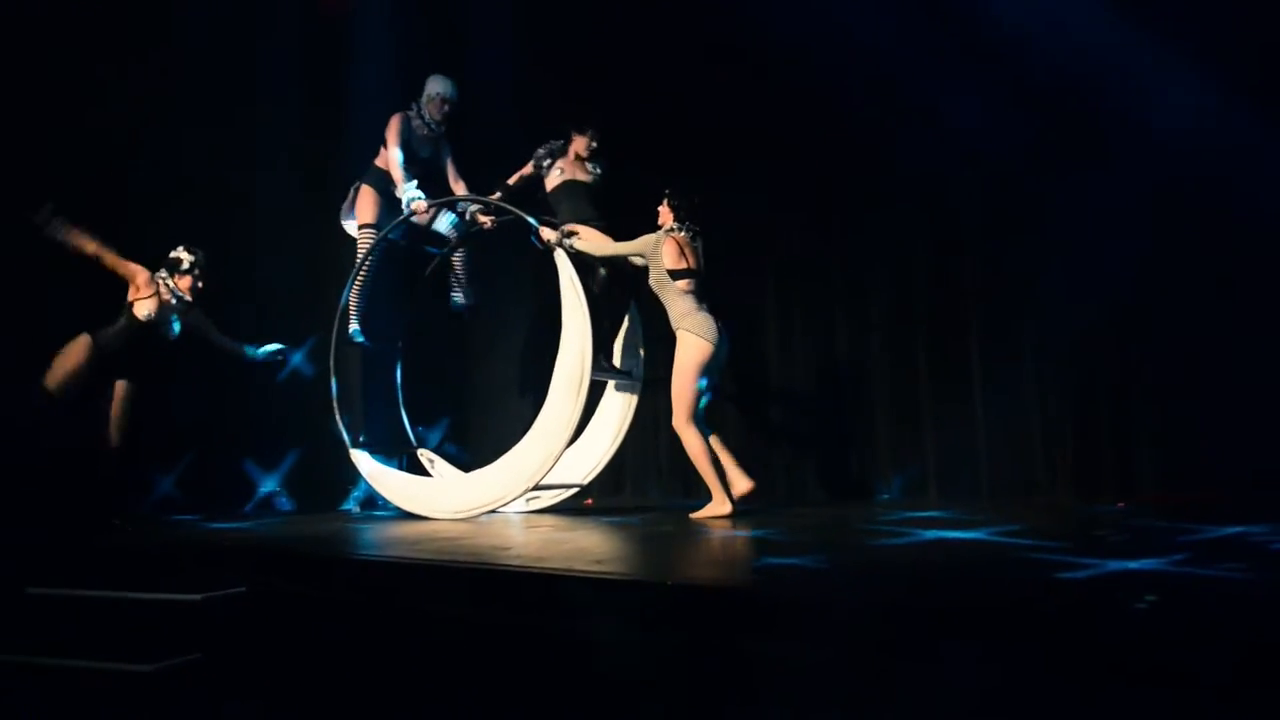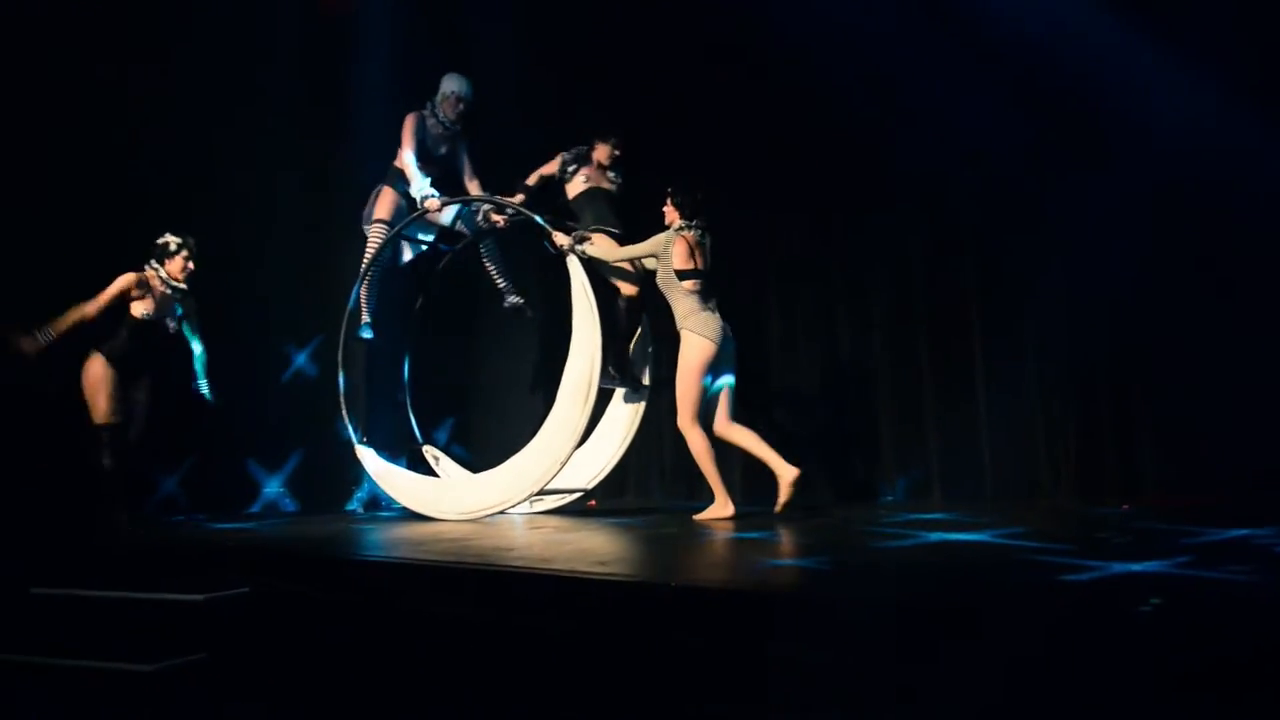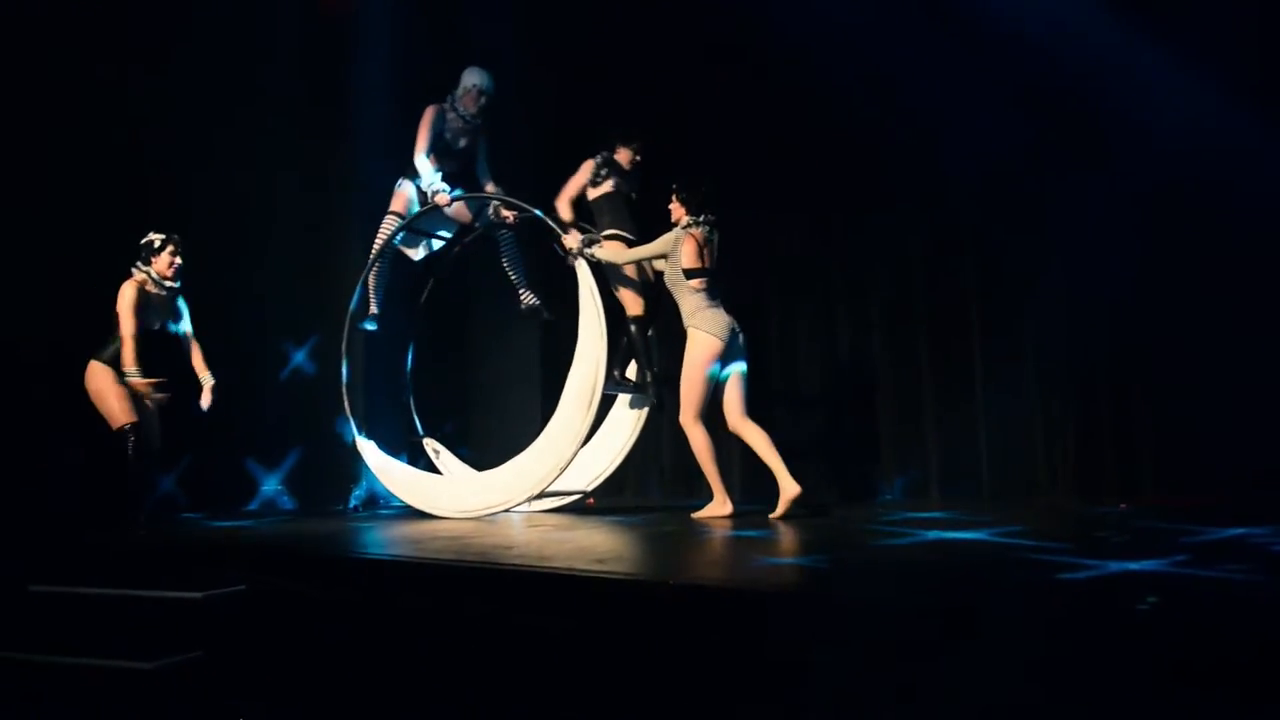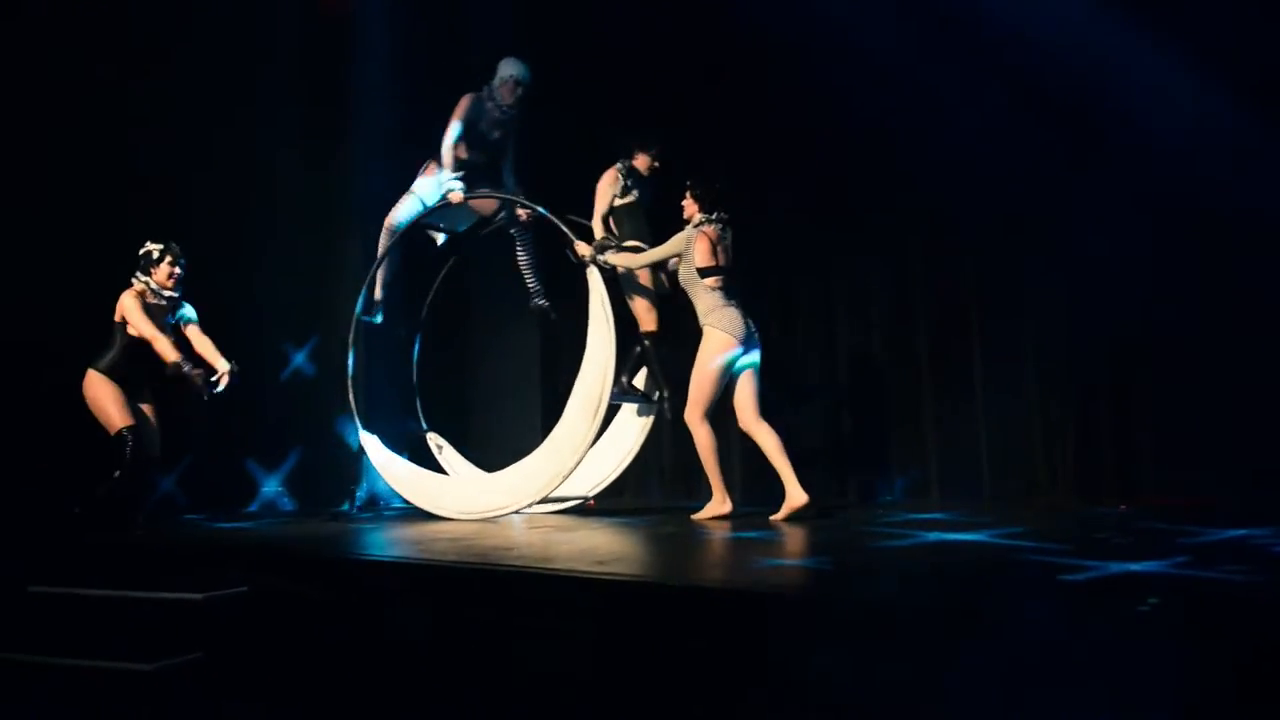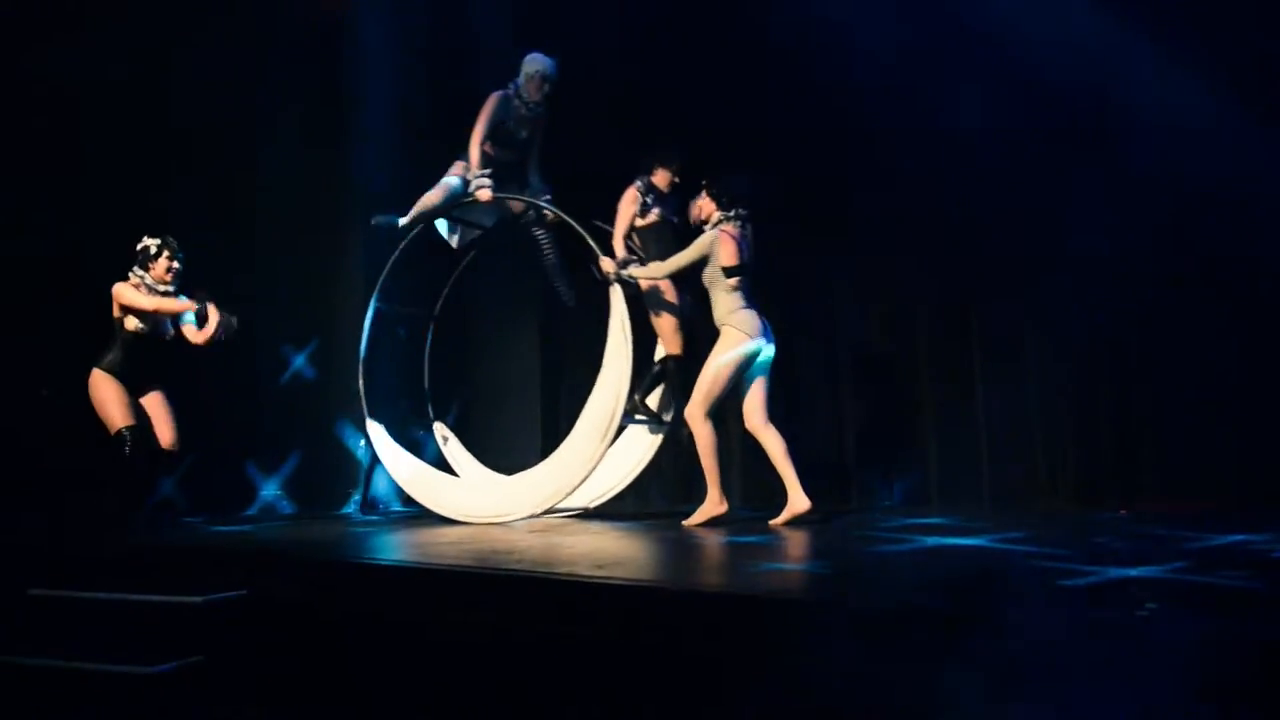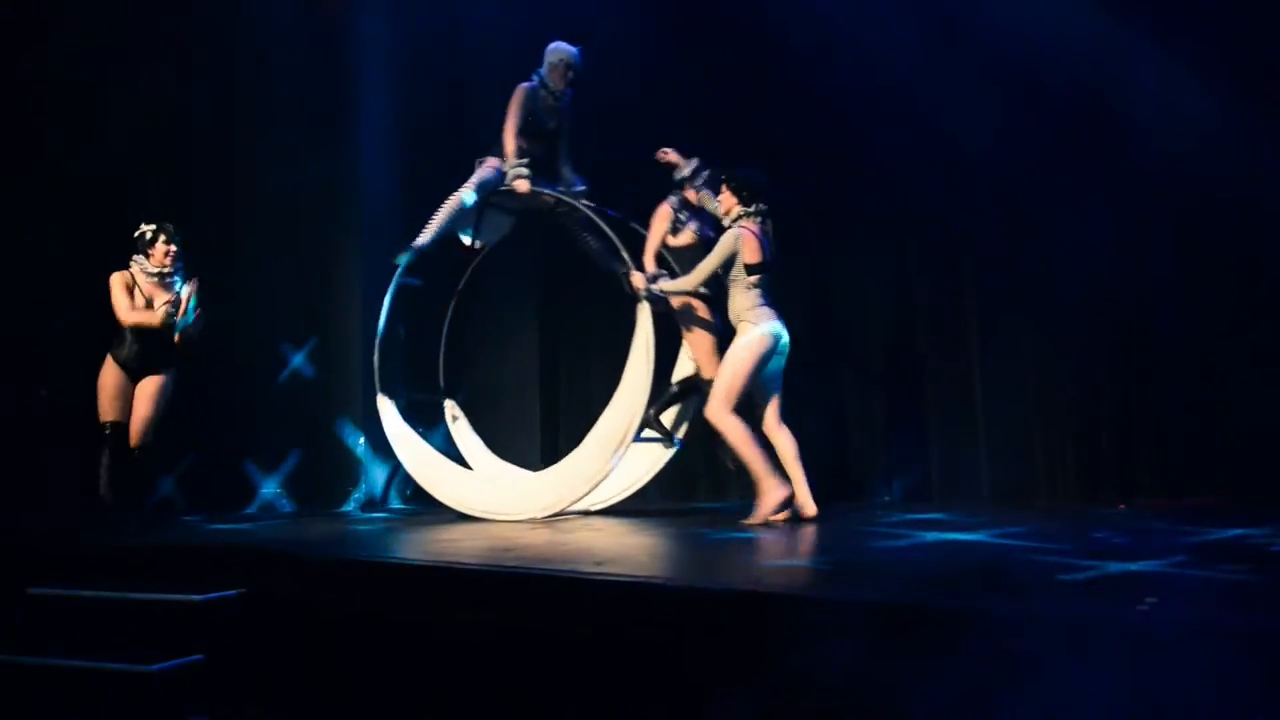
dt=0.2s
person 1, frame 1
left shoulder: (659, 241)
right shoulder: (690, 242)
left elbow: (603, 251)
right elbow: (626, 253)
left wrist: (560, 240)
right wrist: (582, 232)
left hip: (694, 332)
right hip: (707, 331)
left knee: (683, 422)
right knee: (690, 420)
left ankle: (720, 499)
right ankle: (737, 479)
person 1, frame 2
left shoulder: (669, 240)
right shoulder: (697, 241)
left elbow: (616, 255)
right elbow: (656, 264)
left wrist: (575, 246)
right wrist: (594, 242)
left hip: (698, 332)
right hip: (716, 330)
left knee: (688, 421)
right knee: (724, 424)
left ankle: (722, 501)
right ankle: (784, 470)
person 1, frame 3
left shoulder: (678, 239)
right shoulder: (706, 238)
left elbow: (626, 257)
right elbow: (671, 266)
left wrist: (584, 249)
left hip: (707, 330)
right hip: (727, 328)
left knee: (690, 418)
right knee: (738, 420)
left ankle: (720, 499)
right ankle: (787, 483)
person 1, frame 4
left shoulder: (692, 236)
right shoulder: (718, 234)
left elbow: (644, 260)
left wrist: (600, 256)
left hip: (722, 330)
right hip: (742, 328)
left knee: (695, 415)
right knee: (750, 420)
left ankle: (720, 498)
right ankle: (795, 491)
person 1, frame 5
left shoulder: (713, 238)
right shoulder: (738, 232)
left elbow: (664, 270)
left wrist: (620, 271)
left hip: (740, 332)
right hip: (756, 332)
left knee: (695, 411)
right knee: (757, 421)
left ankle: (714, 498)
right ankle: (797, 497)
person 1, frame 6
left shoulder: (735, 235)
right shoulder: (757, 227)
left elbow: (693, 282)
right elbow: (718, 210)
left wrist: (651, 286)
left hip: (756, 327)
right hip: (769, 328)
left knee: (718, 411)
right knee: (770, 421)
left ankle: (771, 485)
right ankle: (803, 498)
person 2, frame 1
left shoulder: (187, 314)
right shoulder: (145, 283)
left elbow: (221, 341)
right elbow: (99, 253)
left wrist: (257, 353)
right wrist: (57, 227)
left hip: (125, 370)
right hip: (97, 347)
left knee: (115, 441)
right knee: (51, 391)
person 2, frame 2
left shoulder: (183, 301)
right shoulder: (136, 280)
left elbow: (195, 342)
right elbow: (91, 309)
left wrist: (203, 384)
right wrist: (46, 335)
left hip: (138, 374)
right hip: (108, 362)
left knee: (131, 441)
right knee: (108, 432)
left ankle: (117, 505)
right ankle: (109, 509)
person 2, frame 3
left shoulder: (176, 301)
right shoulder: (132, 288)
left elbow: (189, 342)
right elbow: (128, 333)
left wrist: (207, 382)
right wrist: (133, 376)
left hip: (140, 380)
right hip: (106, 369)
left knee: (150, 444)
right knee: (131, 432)
right ankle: (128, 509)
person 2, frame 4
left shoulder: (180, 309)
right shoulder: (131, 298)
left elbow: (200, 339)
right elbow: (153, 336)
left wrist: (222, 365)
right wrist: (185, 368)
left hip: (139, 388)
right hip: (104, 378)
left knee: (150, 453)
right knee: (129, 435)
person 2, frame 5
left shoulder: (179, 302)
right shoulder: (123, 290)
left elbow: (196, 337)
right elbow: (152, 305)
left wrist: (214, 322)
right wrist: (194, 305)
left hip: (148, 381)
right hip: (110, 375)
left knee: (169, 445)
right knee: (129, 437)
person 2, frame 6
left shoulder: (183, 287)
right shoulder: (122, 279)
left elbow: (184, 331)
right elbow: (126, 317)
left wrist: (181, 319)
right wrist: (166, 316)
left hip: (157, 371)
right hip: (120, 363)
left knee: (138, 444)
right knee: (112, 434)
right ankle: (106, 503)
person 3, frame 1
left shoulder: (591, 168)
right shoulder: (550, 157)
right elbow: (522, 175)
right wrist: (499, 195)
left hip: (597, 228)
right hip: (573, 228)
left knee: (621, 289)
right knee: (613, 263)
left ankle: (602, 355)
person 3, frame 2
left shoulder: (611, 176)
right shoulder: (572, 163)
right elbow: (537, 176)
right wrist: (520, 196)
left hip: (619, 239)
right hip: (596, 235)
left knee: (635, 304)
right knee: (631, 289)
left ankle: (616, 365)
right ankle: (620, 366)
person 3, frame 3
left shoulder: (627, 179)
right shoulder: (595, 167)
right elbow: (563, 200)
right wrist: (571, 228)
left hip: (635, 246)
right hip: (612, 241)
left knee: (641, 314)
right knee: (636, 310)
left ankle: (617, 374)
right ankle: (648, 380)
person 3, frame 4
left shoulder: (642, 183)
right shoulder: (615, 175)
right elbow: (598, 216)
right wrist: (601, 241)
right hip: (631, 254)
left knee: (651, 328)
right knee: (650, 326)
left ankle: (624, 382)
right ankle: (665, 395)
person 3, frame 5
left shoulder: (666, 201)
right shoulder: (637, 193)
right elbow: (619, 236)
right wrist: (623, 262)
left hip: (674, 277)
right hip: (656, 277)
left knee: (674, 351)
right knee: (675, 350)
left ankle: (637, 401)
person 3, frame 6
left shoulder: (706, 213)
right shoulder: (670, 209)
right elbow: (650, 253)
right wrist: (653, 279)
left hip: (706, 298)
right hip: (690, 298)
left knee: (705, 374)
right knee: (711, 376)
left ankle: (653, 411)
person 4, frame 1
left shoulder: (438, 136)
right shoulder: (401, 121)
left elbow: (454, 179)
right elbow: (395, 160)
left wrist: (474, 210)
right wrist: (409, 194)
left hip: (408, 196)
right hip: (378, 186)
left knee: (456, 227)
right knee: (368, 252)
left ankle: (460, 298)
right ankle: (355, 324)
person 4, frame 2
left shoulder: (456, 135)
right shoulder: (417, 120)
left elbow: (469, 178)
right elbow: (408, 160)
left wrist: (487, 210)
right wrist: (423, 192)
left hip: (430, 195)
right hip: (399, 187)
left knee: (481, 228)
right knee: (376, 248)
left ankle: (510, 297)
right ankle: (366, 319)
person 4, frame 3
left shoulder: (477, 126)
right shoulder: (436, 112)
left elbow: (483, 172)
right elbow: (420, 155)
left wrist: (497, 204)
right wrist: (433, 186)
left hip: (449, 189)
right hip: (417, 183)
left knee: (502, 226)
right knee: (385, 240)
left ankle: (526, 297)
right ankle: (374, 312)
person 4, frame 4
left shoulder: (510, 120)
right shoulder: (473, 103)
left elbow: (506, 165)
right elbow: (448, 143)
right wrist: (452, 181)
left hip: (476, 181)
right hip: (447, 171)
left knee: (519, 225)
right knee: (395, 223)
left ankle: (537, 299)
right ankle: (378, 300)
person 4, frame 5
left shoulder: (538, 117)
right shoulder: (500, 101)
left elbow: (532, 165)
right elbow: (476, 141)
left wrist: (542, 199)
right wrist: (478, 180)
left hip: (506, 185)
right hip: (475, 165)
left knee: (541, 228)
right knee: (445, 192)
left ankle: (562, 292)
person 4, frame 6
left shoulder: (562, 106)
right shoulder: (527, 92)
left elbow: (561, 157)
right elbow: (510, 133)
left wrist: (575, 189)
right wrist: (515, 173)
left hip: (537, 172)
right hip: (503, 162)
right knee: (473, 188)
